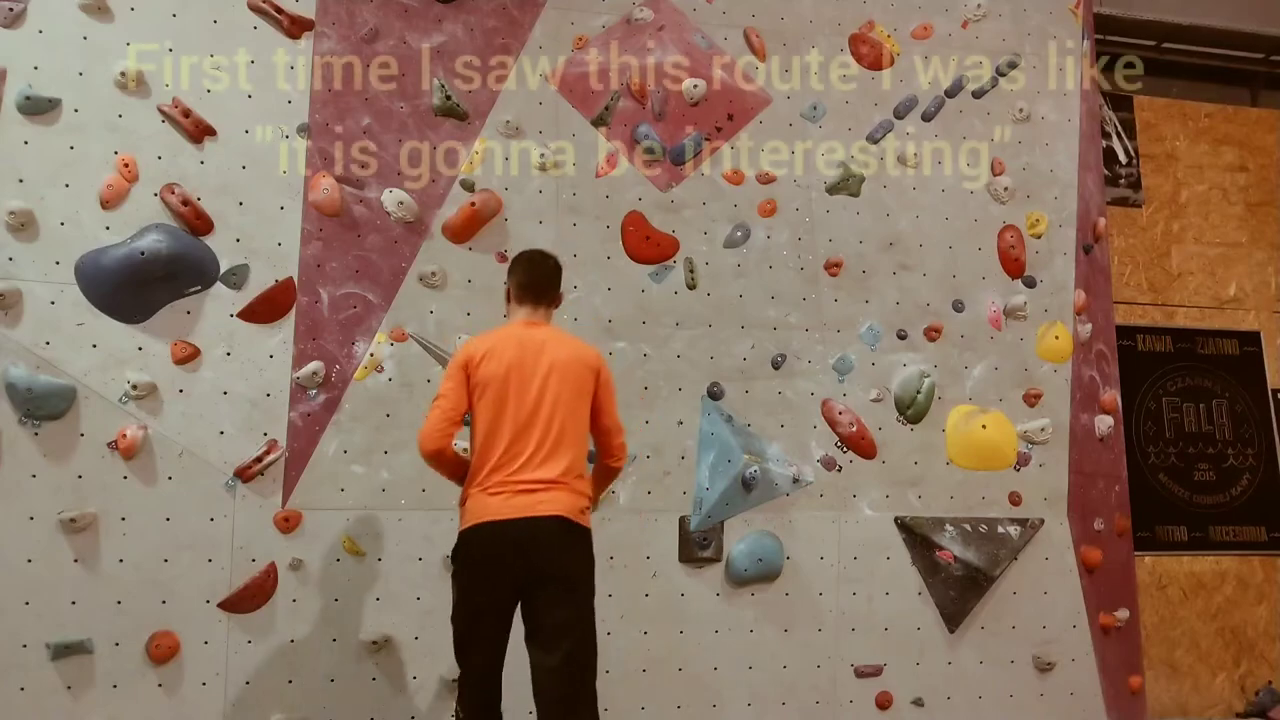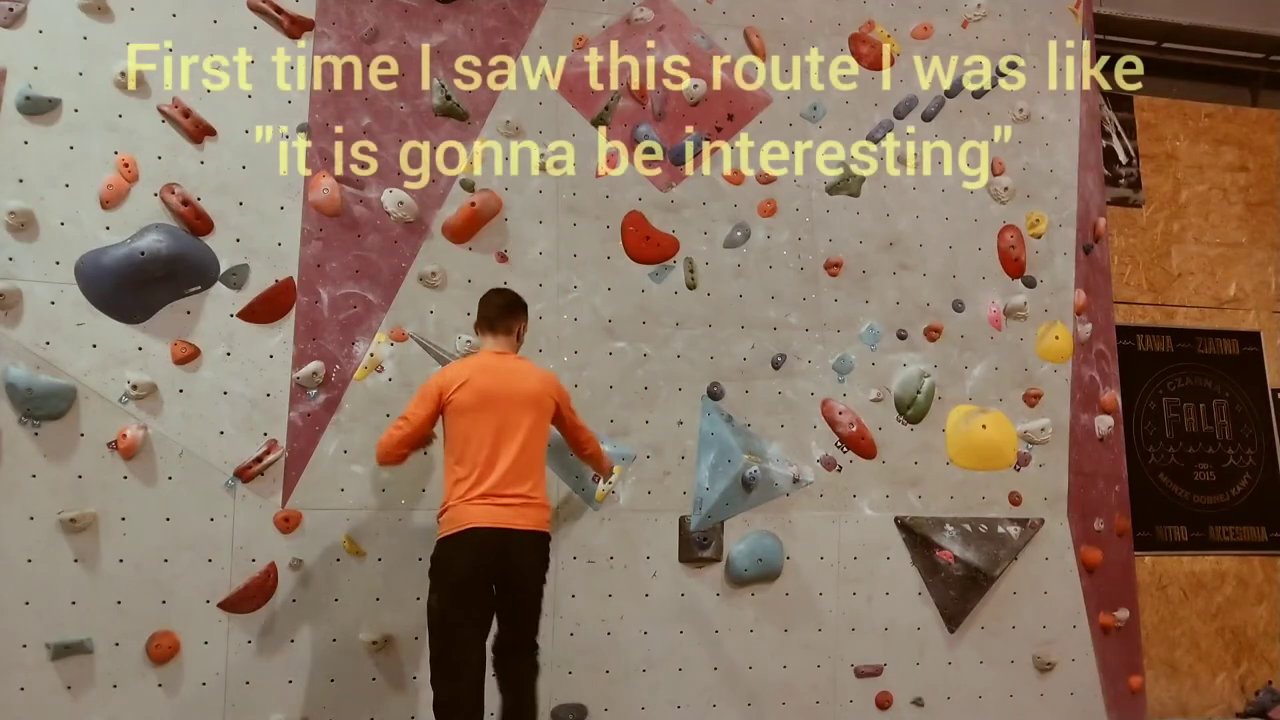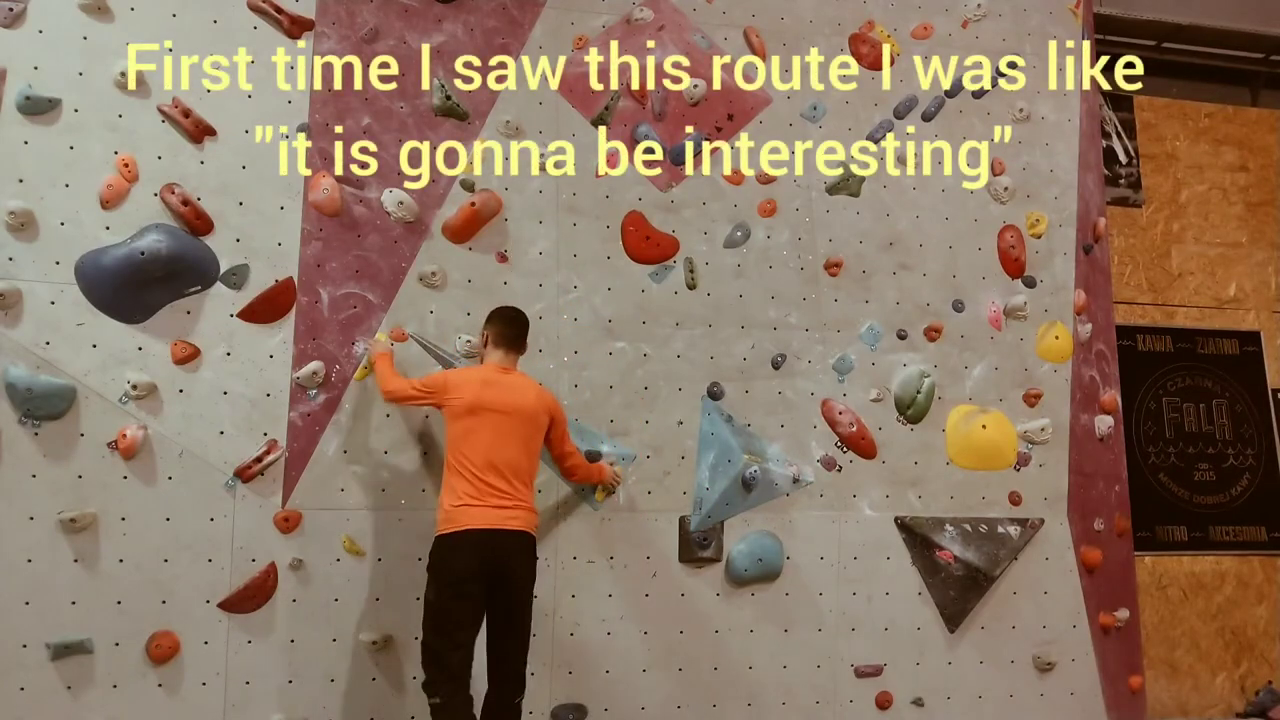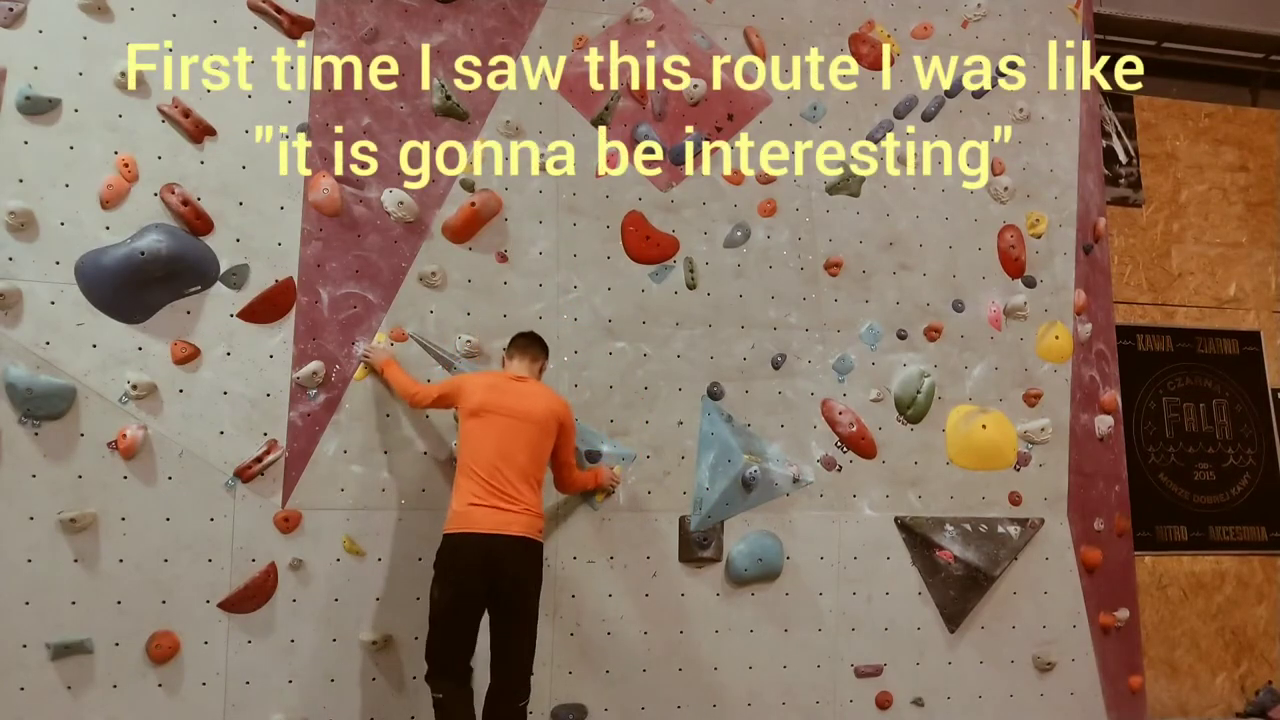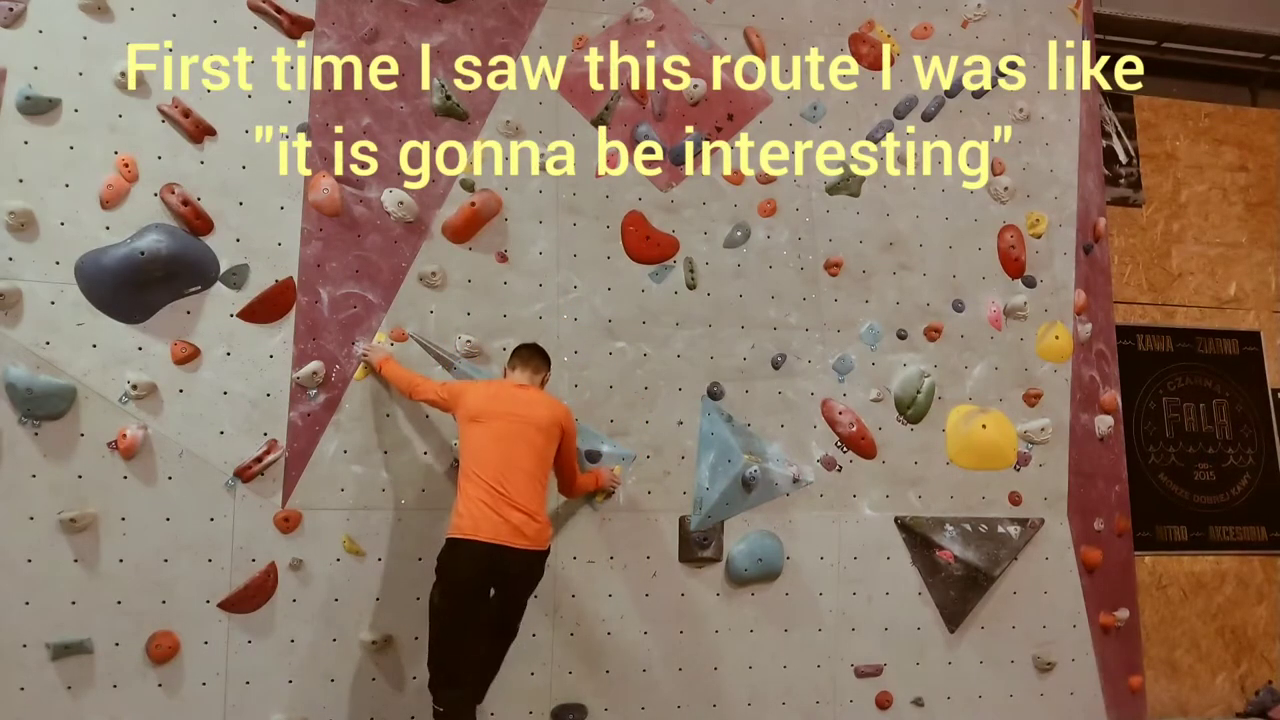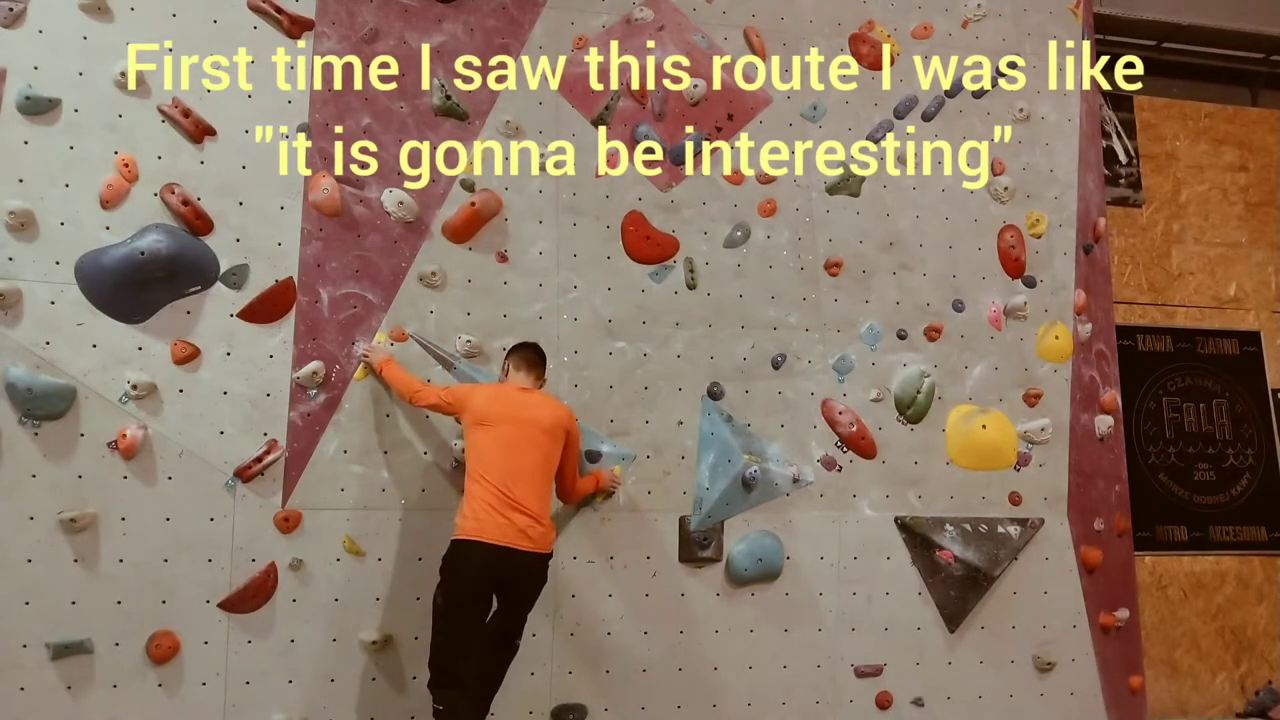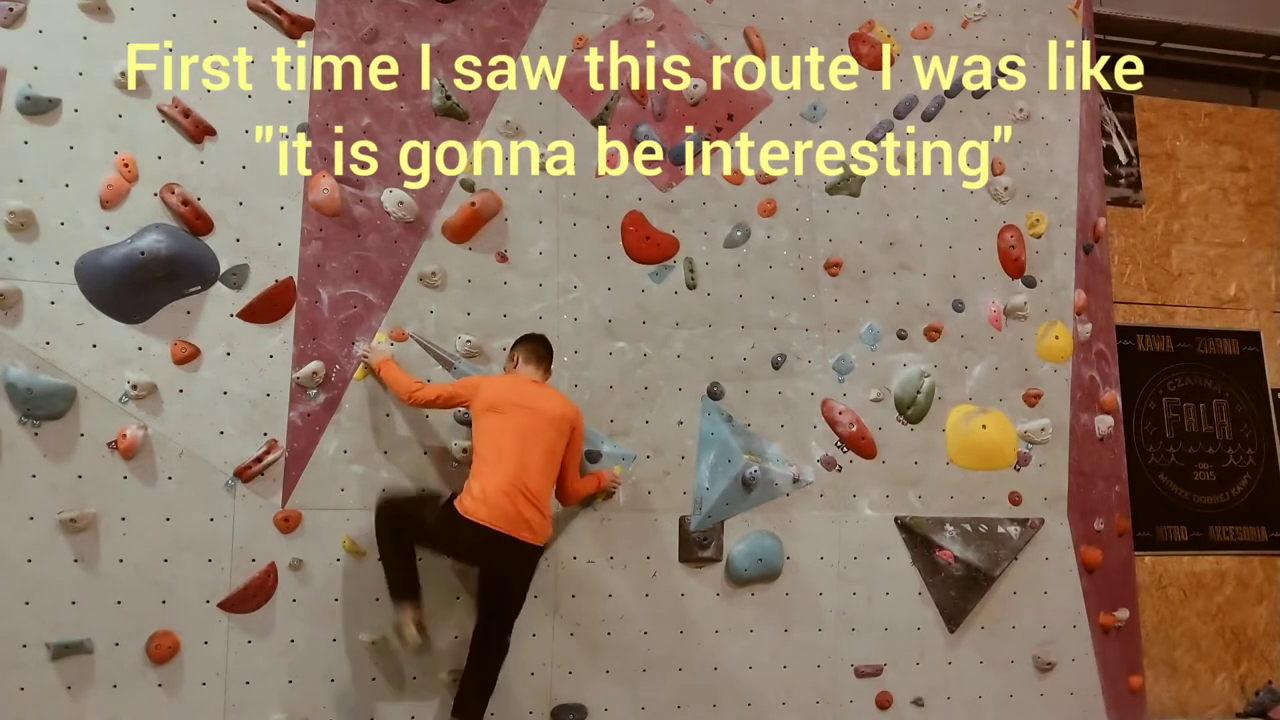
dt=0.5s
person 1, frame 1
left shoulder: (474, 352)
right shoulder: (587, 358)
left elbow: (432, 444)
right elbow: (614, 455)
right wrist: (590, 492)
left hip: (487, 530)
right hip: (561, 530)
left knee: (478, 680)
person 1, frame 2
left shoulder: (449, 379)
right shoulder: (545, 383)
left elbow: (387, 452)
right elbow: (583, 443)
left wrist: (423, 437)
right wrist: (603, 464)
left hip: (464, 536)
right hip: (528, 535)
left knee: (458, 675)
right knee: (518, 655)
person 1, frame 3
left shoulder: (454, 383)
right shoulder: (543, 399)
left elbow: (394, 390)
right elbow: (572, 468)
left wrist: (381, 357)
right wrist: (602, 473)
left hip: (461, 537)
right hip: (517, 540)
left knee: (446, 669)
right knee: (508, 668)
person 1, frame 4
left shoulder: (470, 386)
right shoulder: (556, 406)
left elbow: (416, 395)
right elbow: (567, 481)
left wrist: (386, 365)
right wrist: (597, 477)
left hip: (466, 538)
right hip: (523, 543)
left knee: (447, 664)
right knee: (513, 668)
person 1, frame 5
left shoulder: (470, 393)
right shoulder: (558, 413)
left elbow: (416, 387)
right elbow: (570, 486)
left wrist: (383, 361)
right wrist: (598, 478)
left hip: (469, 543)
right hip: (529, 549)
left knee: (450, 666)
right knee: (500, 626)
person 1, frame 6
left shoulder: (475, 397)
right shoulder: (562, 416)
left elbow: (417, 393)
right elbow: (568, 493)
left wrist: (384, 363)
right wrist: (598, 480)
left hip: (475, 546)
right hip: (532, 553)
left knee: (452, 665)
right knee: (501, 644)
person 1, frame 7
left shoulder: (487, 386)
right shoulder: (569, 413)
left elbow: (416, 394)
right elbow: (568, 494)
left wrist: (383, 363)
right wrist: (599, 480)
left hip: (471, 524)
right hip: (525, 544)
left knee: (393, 512)
right knee: (494, 630)
left ankle: (409, 616)
